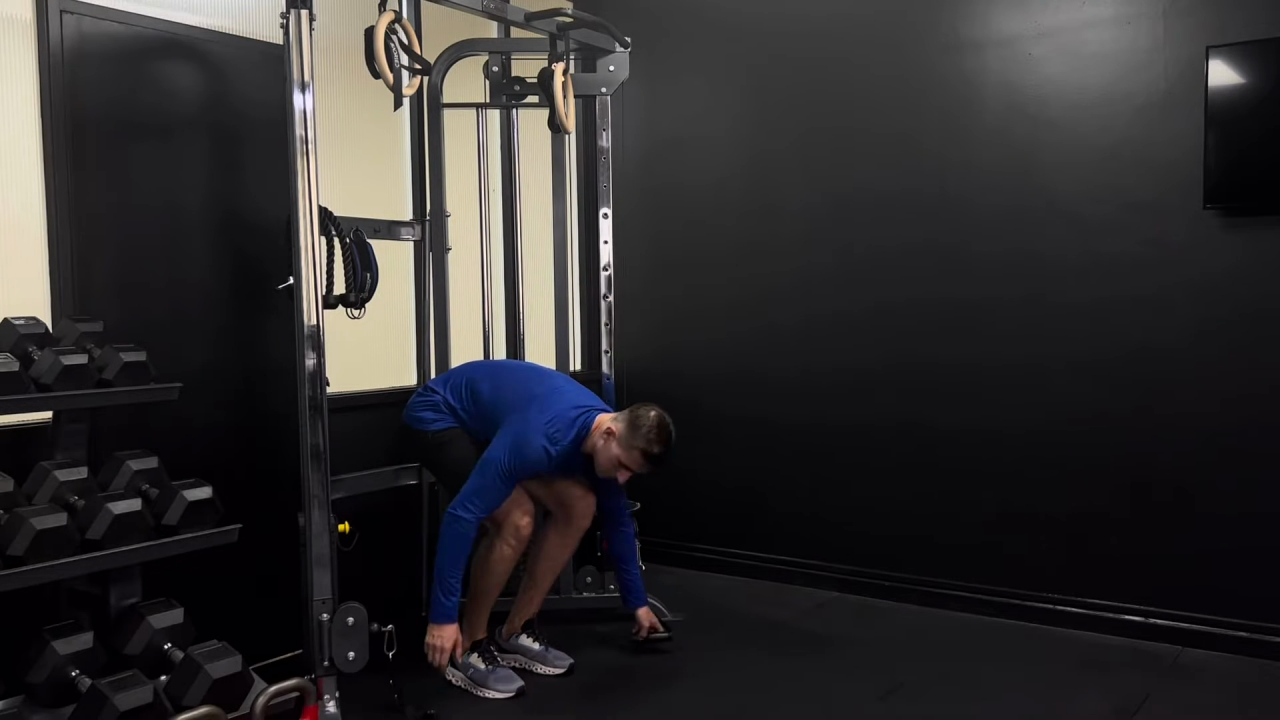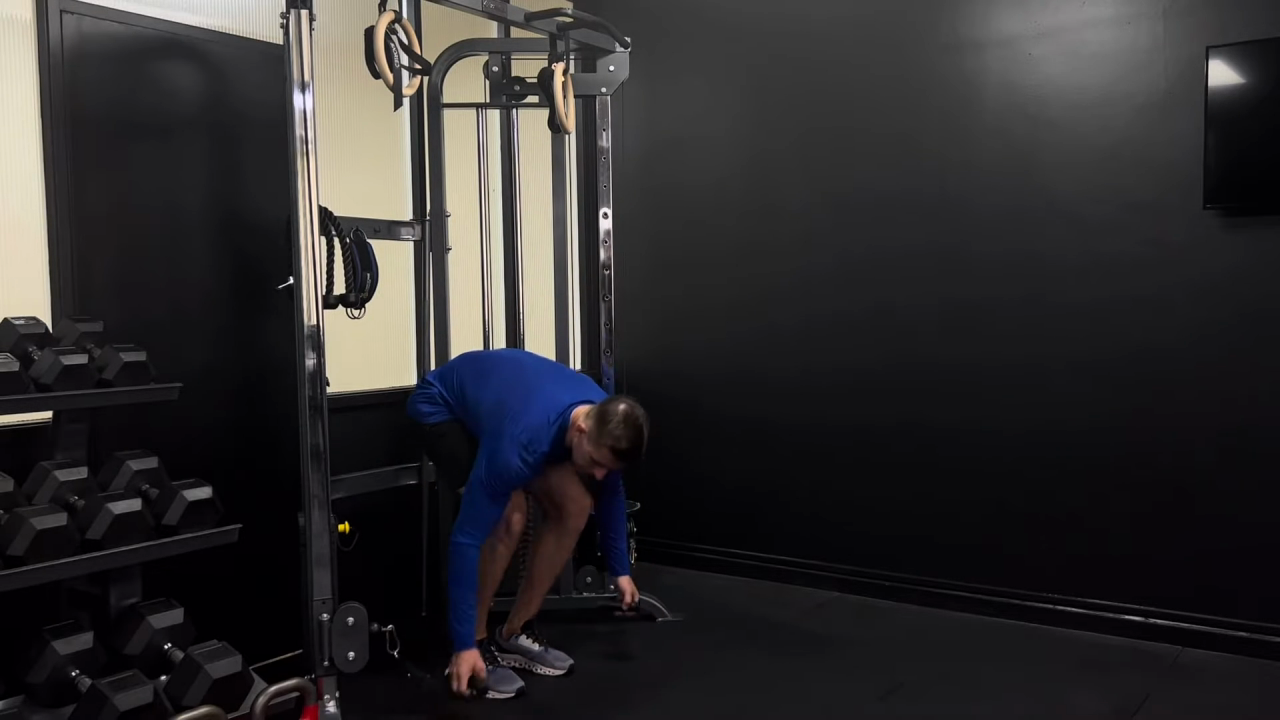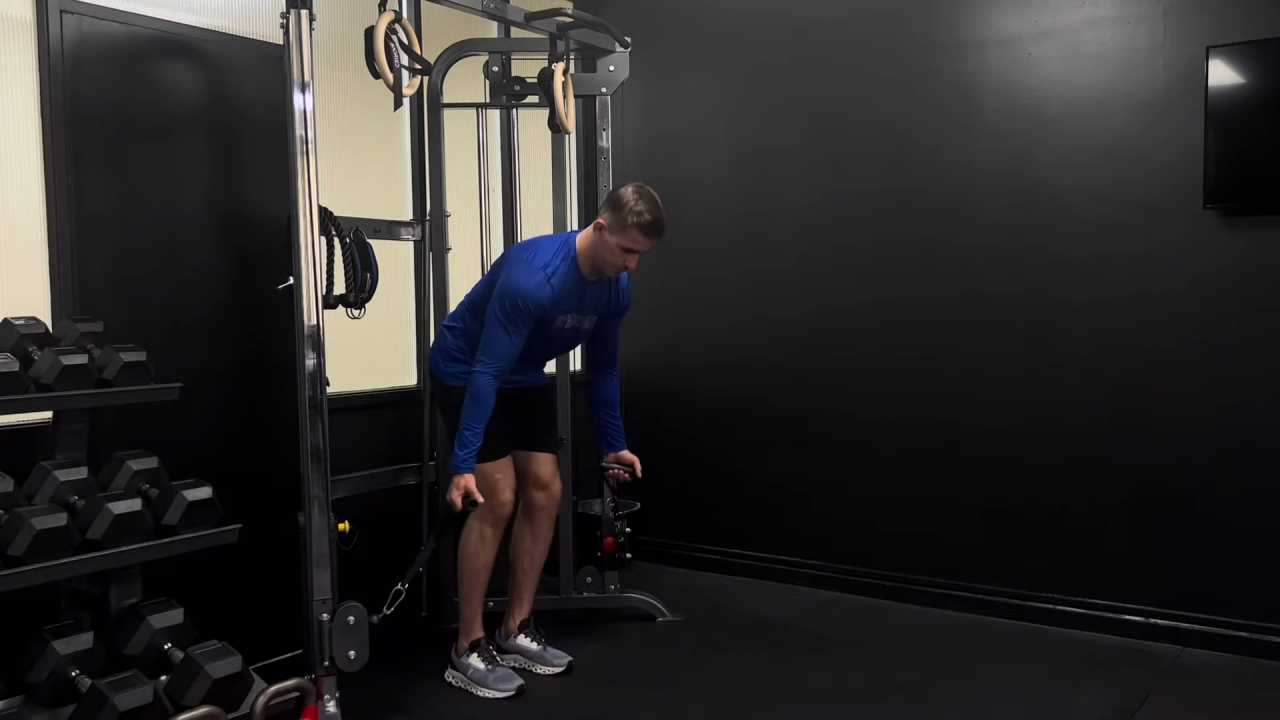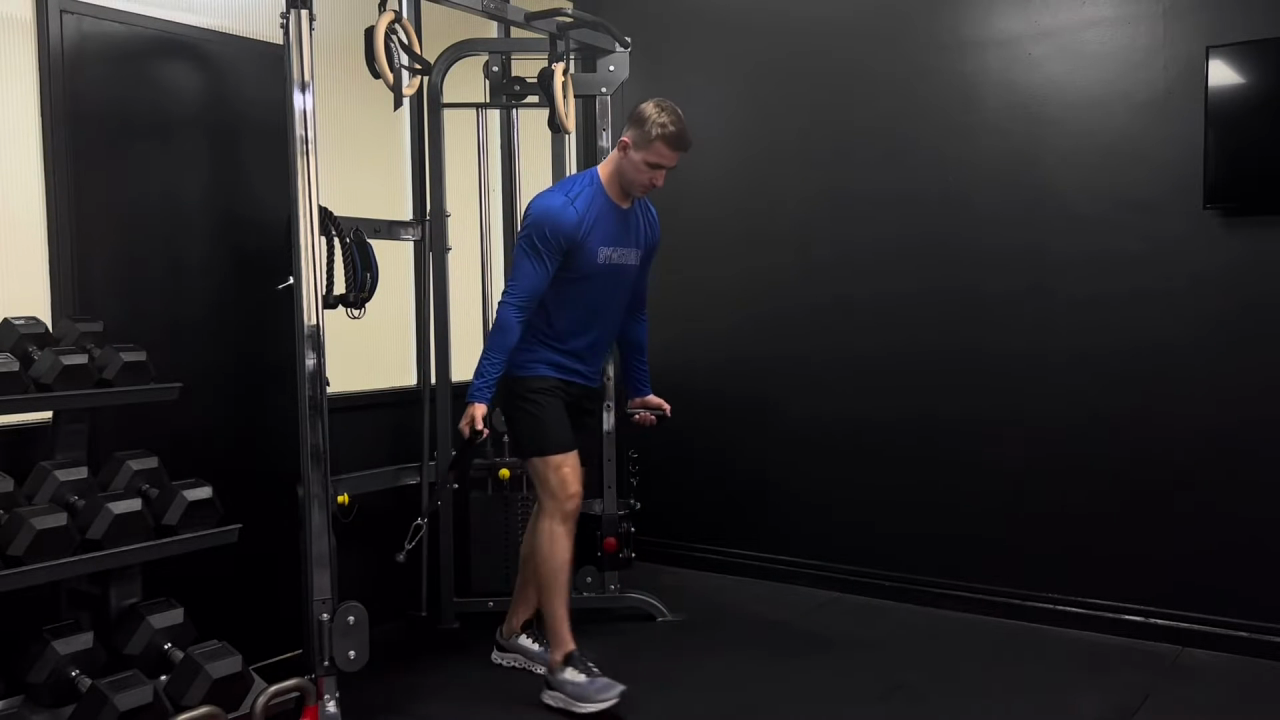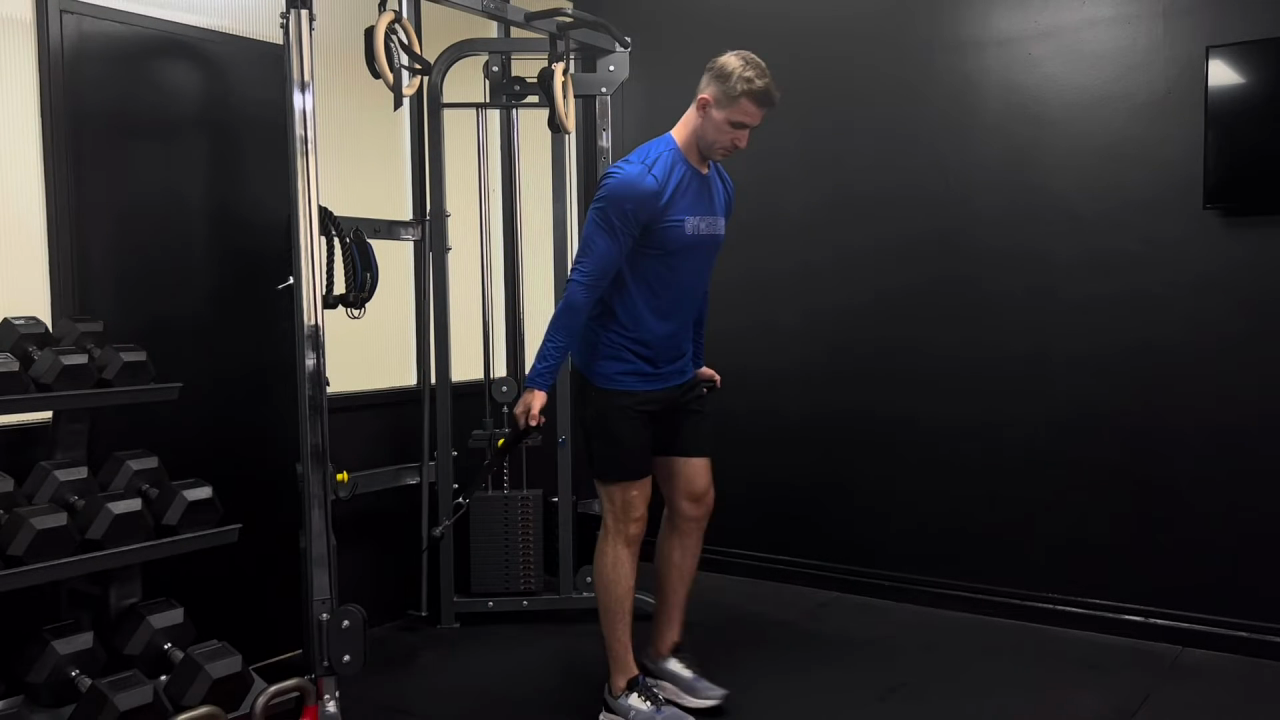
dt=0.5s
person 1, frame 1
left shoulder: (617, 435)
right shoulder: (540, 440)
left elbow: (615, 521)
right elbow: (463, 516)
left wrist: (636, 601)
right wrist: (443, 617)
left hip: (489, 415)
right hip: (439, 417)
left knee: (580, 506)
right knee: (517, 521)
left ankle: (515, 632)
right ankle: (470, 647)
person 1, frame 2
left shoulder: (607, 423)
right shoulder: (518, 446)
left elbow: (609, 496)
right elbow: (467, 539)
left wrist: (620, 569)
right wrist: (463, 646)
right hip: (442, 408)
left knee: (574, 506)
right knee: (510, 517)
left ankle: (515, 633)
right ankle: (475, 642)
person 1, frame 3
left shoulder: (614, 288)
right shoulder: (532, 277)
left elbow: (603, 367)
right elbow: (486, 373)
left wrist: (614, 444)
right wrist: (465, 465)
left hip: (526, 379)
right hip: (464, 374)
left knee: (545, 492)
right knee: (497, 500)
left ankle: (515, 632)
right ankle: (467, 650)
person 1, frame 4
left shoulder: (645, 222)
right shoulder: (558, 211)
left elbow: (633, 312)
right elbow: (515, 307)
left wrist: (639, 387)
right wrist: (480, 393)
left hip: (583, 379)
right hip: (532, 374)
left knee: (562, 505)
right knee: (563, 499)
left ankle: (514, 633)
right ankle: (565, 661)
person 1, frame 5
left shoulder: (719, 186)
right shoulder: (635, 182)
right elbow: (585, 285)
left wrist: (697, 359)
right wrist: (541, 381)
left hip: (676, 379)
right hip: (617, 381)
left knee: (695, 504)
right knee: (626, 523)
left ankle: (667, 653)
